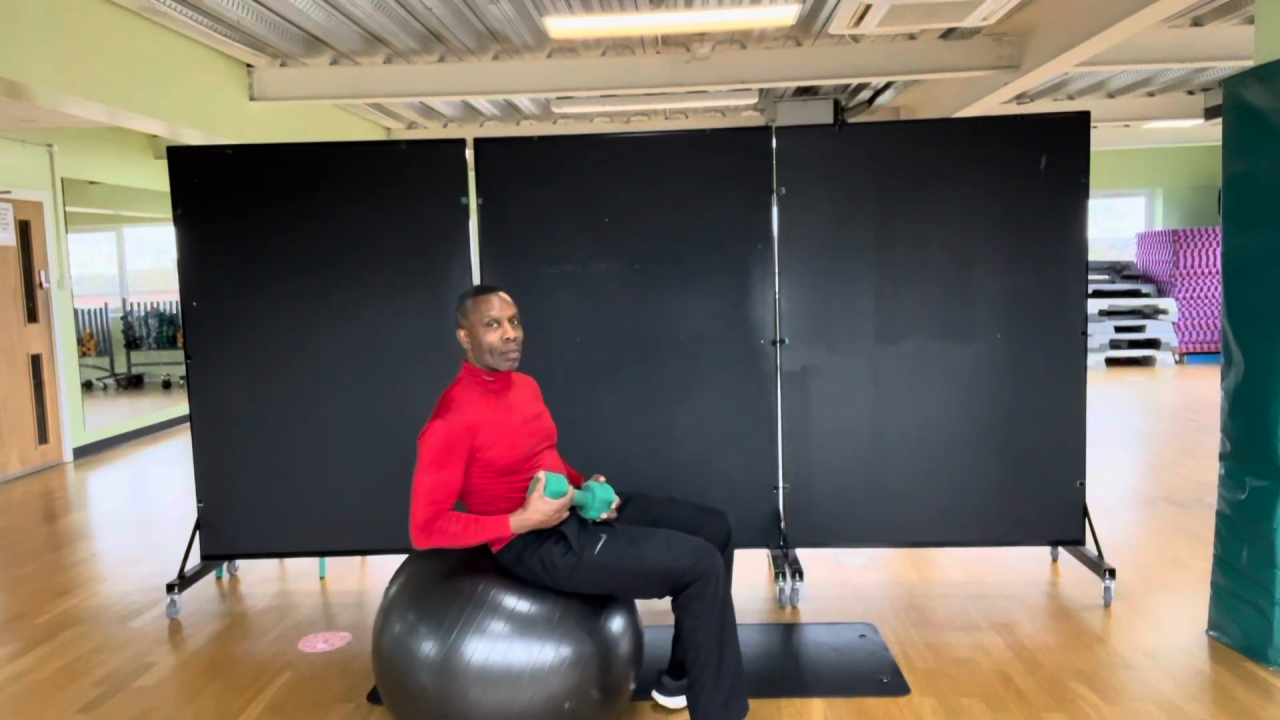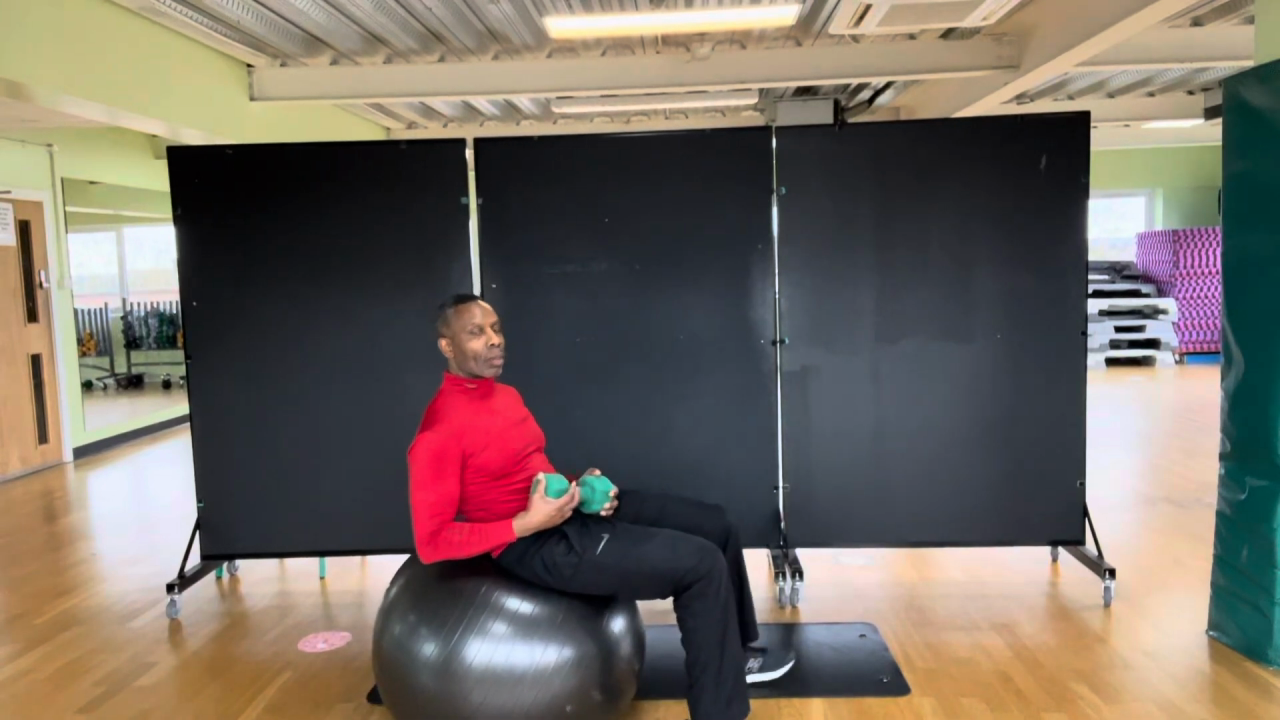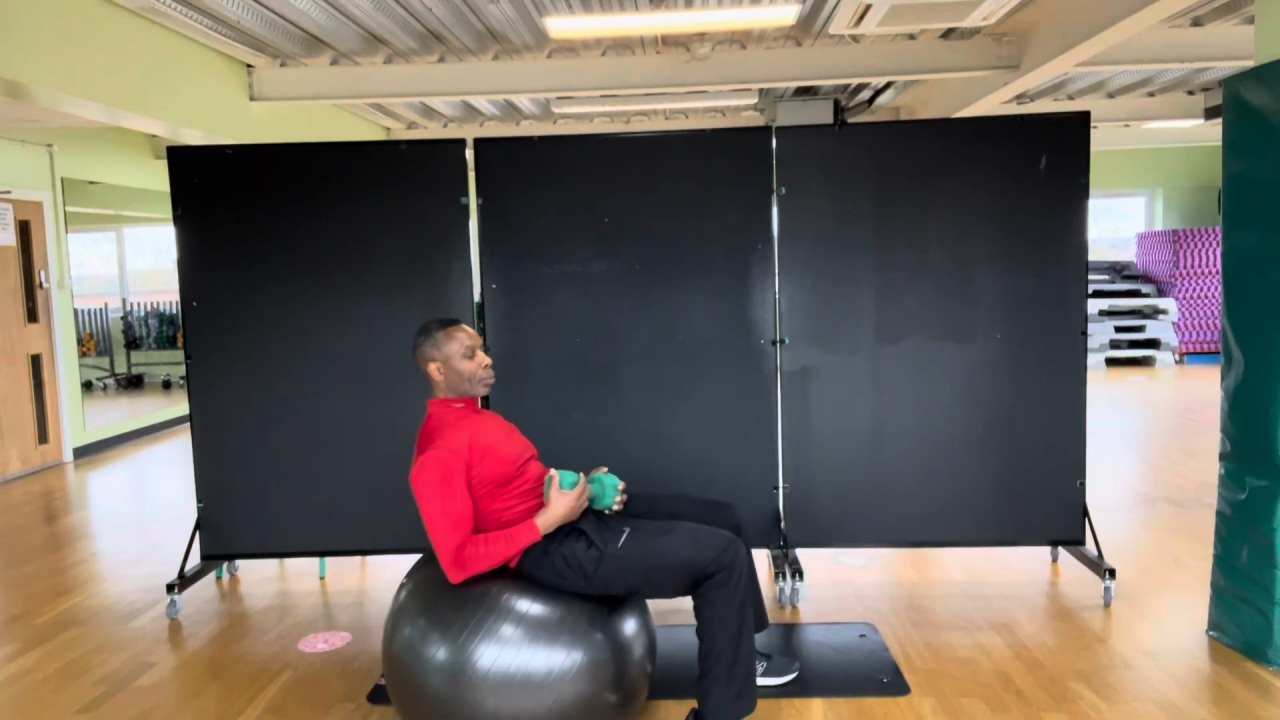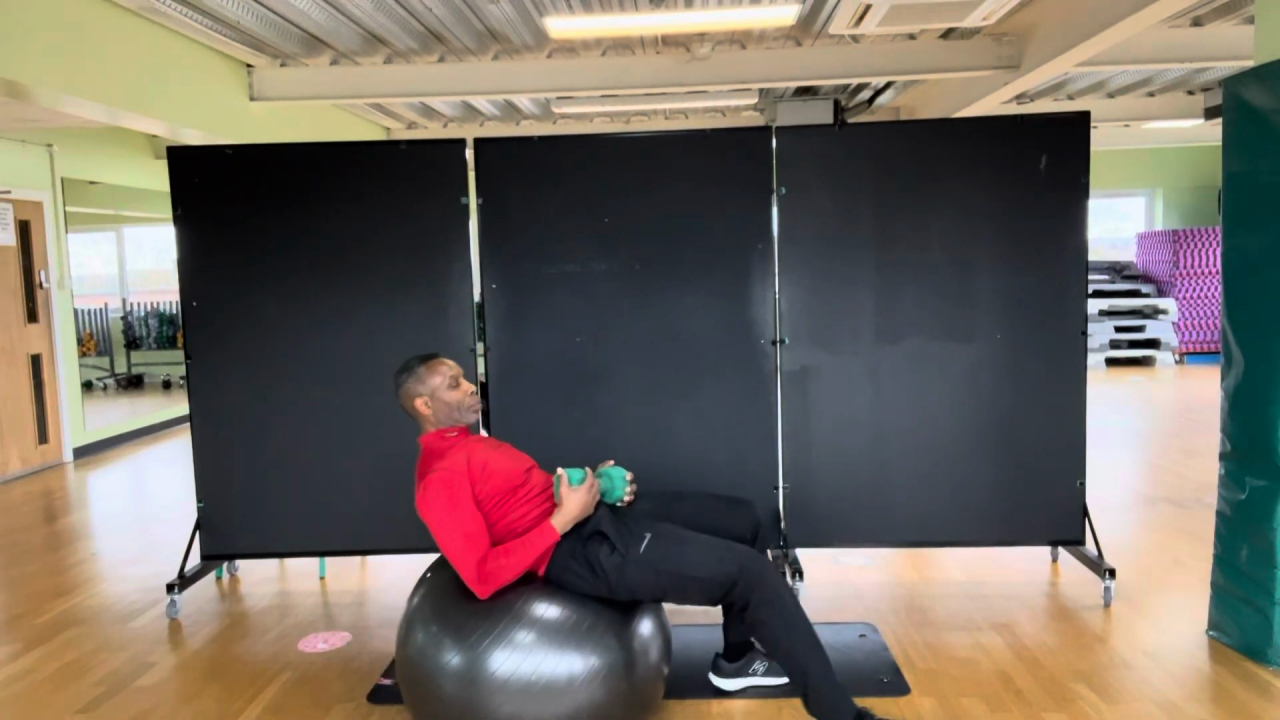
dt=0.3s
person 1, frame 1
left shoulder: (525, 386)
right shoulder: (453, 422)
right elbow: (426, 528)
left wrist: (588, 490)
right wrist: (523, 520)
left hip: (577, 510)
right hip: (538, 543)
left knee: (714, 529)
right knee: (700, 565)
left ankle: (679, 677)
person 1, frame 2
left shoulder: (505, 395)
right shoulder: (440, 432)
right elbow: (431, 542)
left wrist: (584, 486)
right wrist: (527, 523)
left hip: (571, 511)
right hip: (540, 547)
left knee: (712, 524)
right knee: (701, 565)
left ankle: (736, 651)
person 1, frame 3
left shoulder: (480, 419)
right shoulder: (438, 455)
right elbow: (458, 561)
left wrist: (588, 486)
right wrist: (551, 518)
left hip: (583, 517)
right hip: (559, 548)
left knee: (721, 519)
right knee: (722, 552)
left ankle: (741, 653)
person 1, frame 4
left shoulder: (471, 447)
right shoulder: (440, 480)
right elbow: (483, 577)
left wrist: (594, 485)
right wrist: (566, 516)
left hip: (598, 520)
right hip: (586, 553)
left knee: (740, 516)
right knee: (748, 572)
left ankle: (736, 659)
